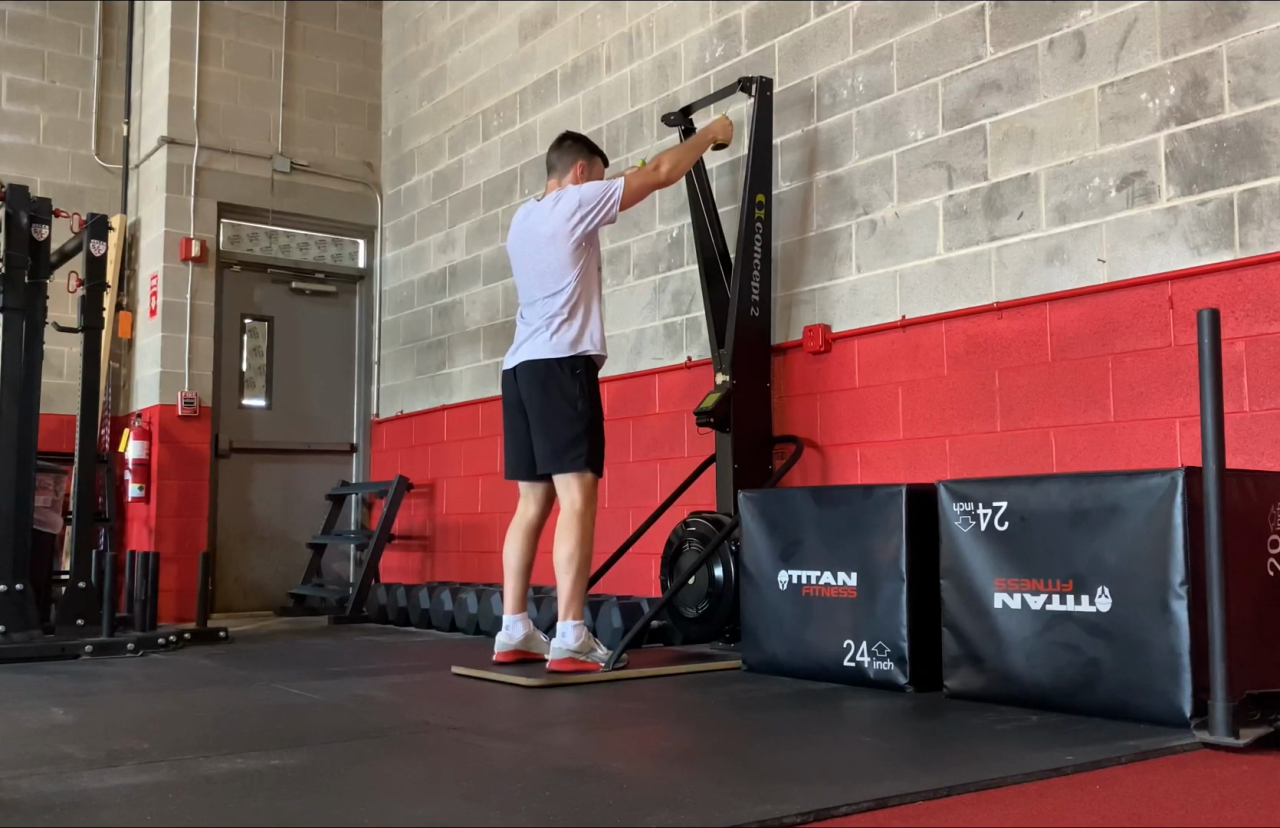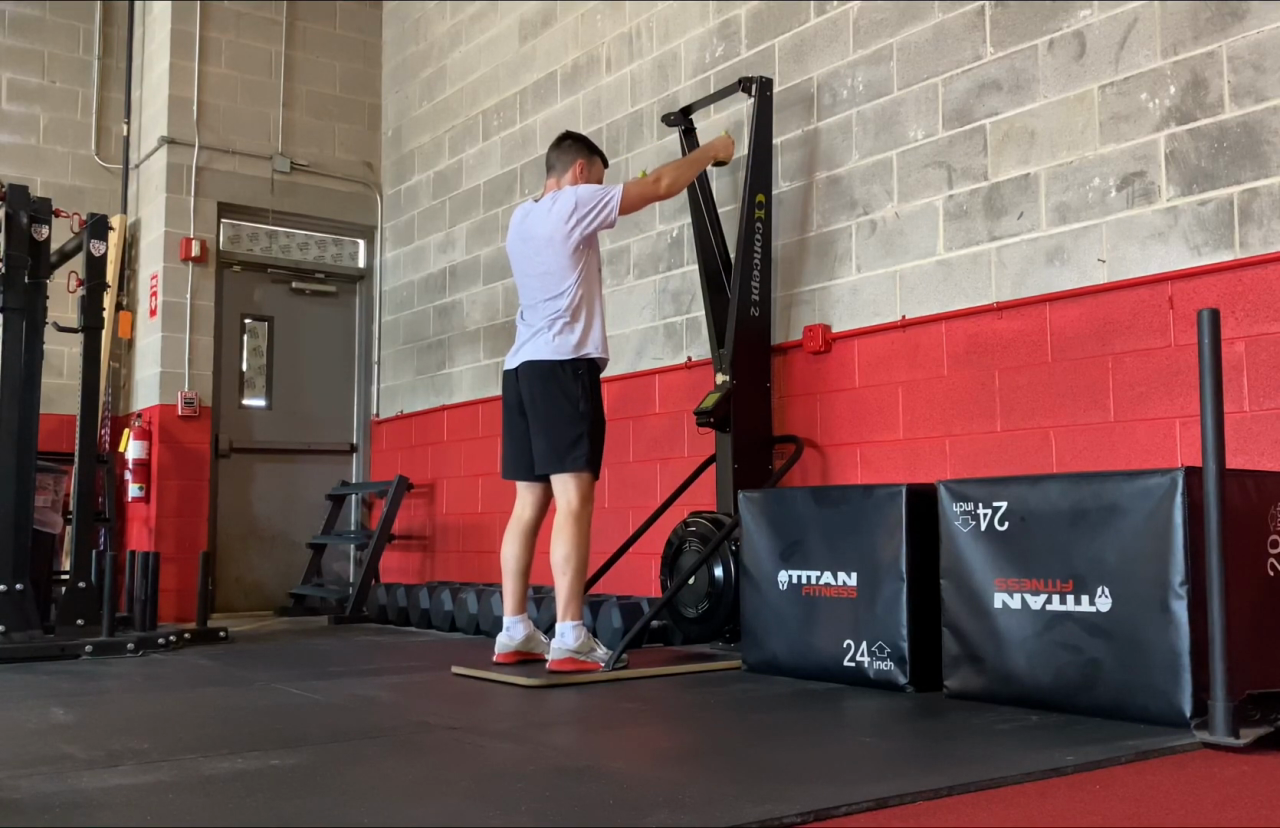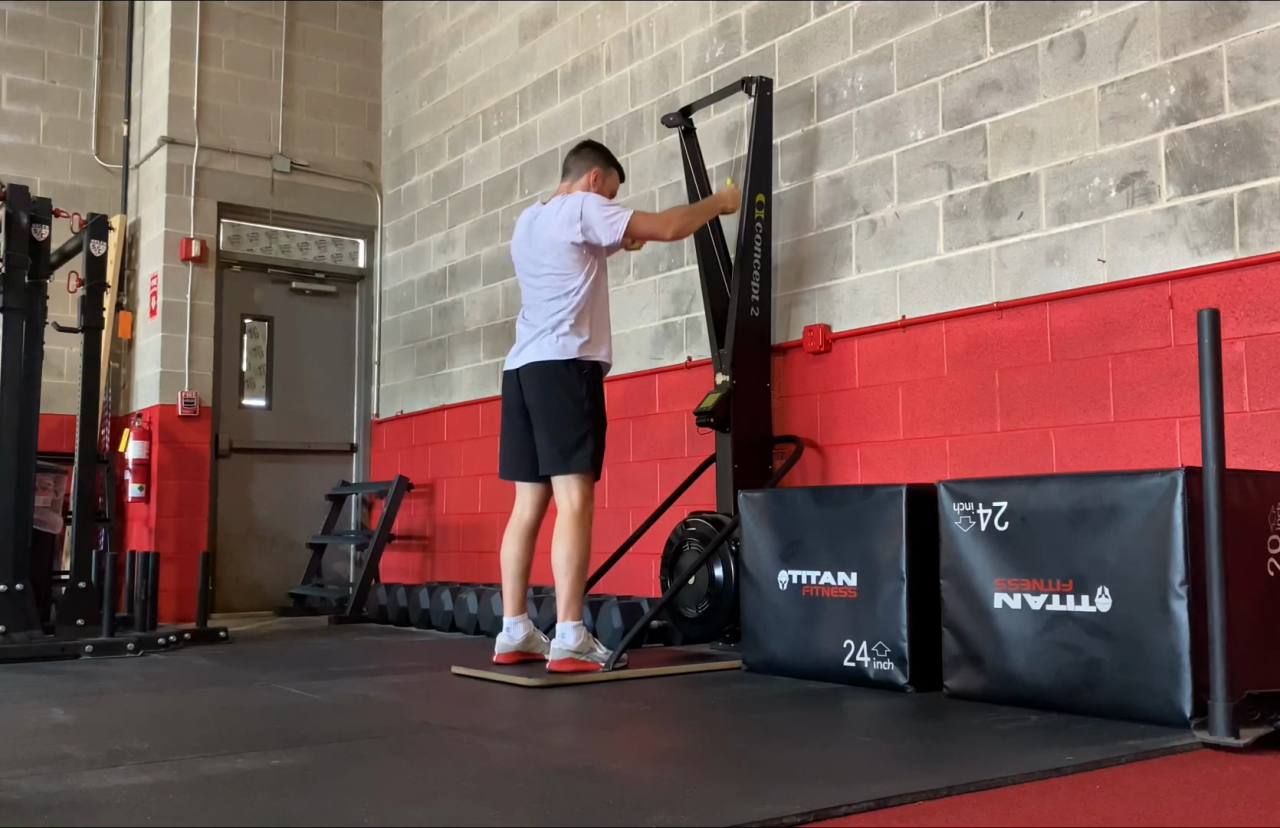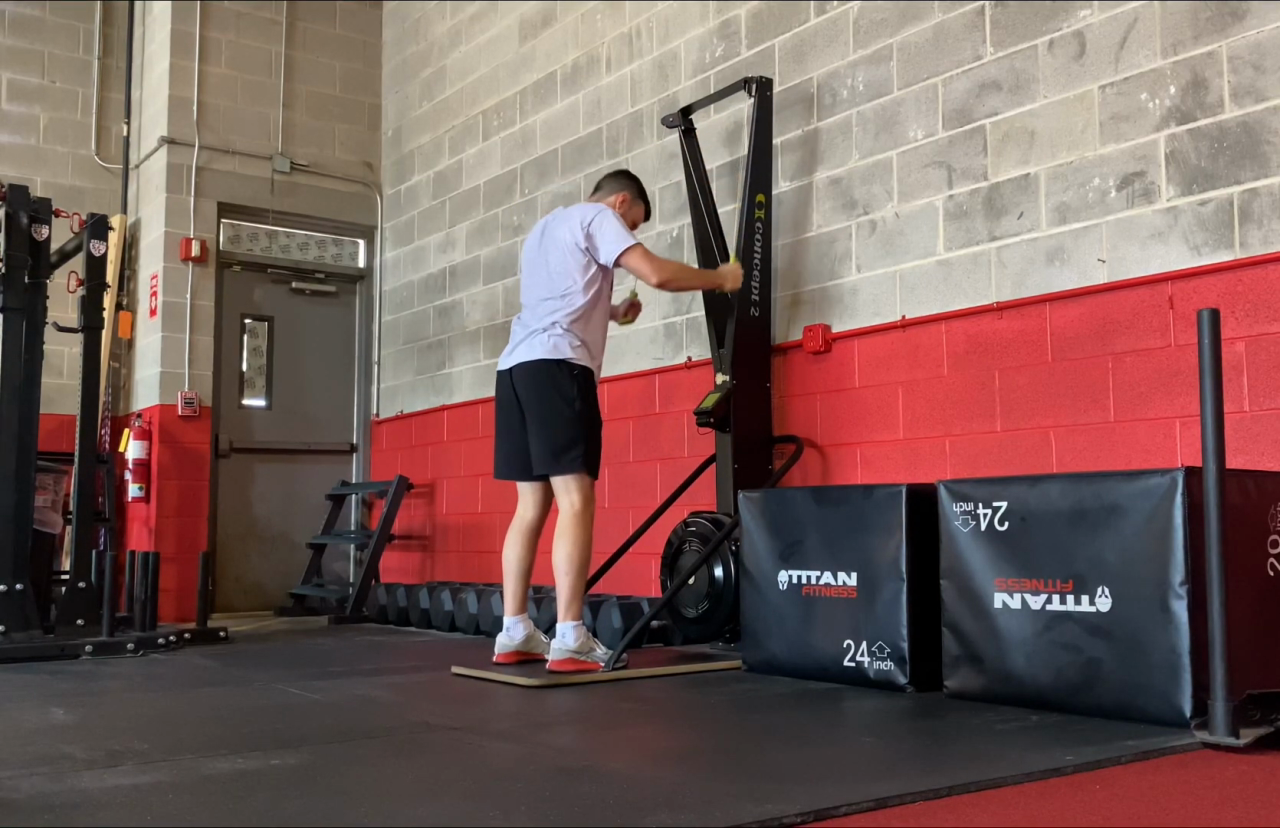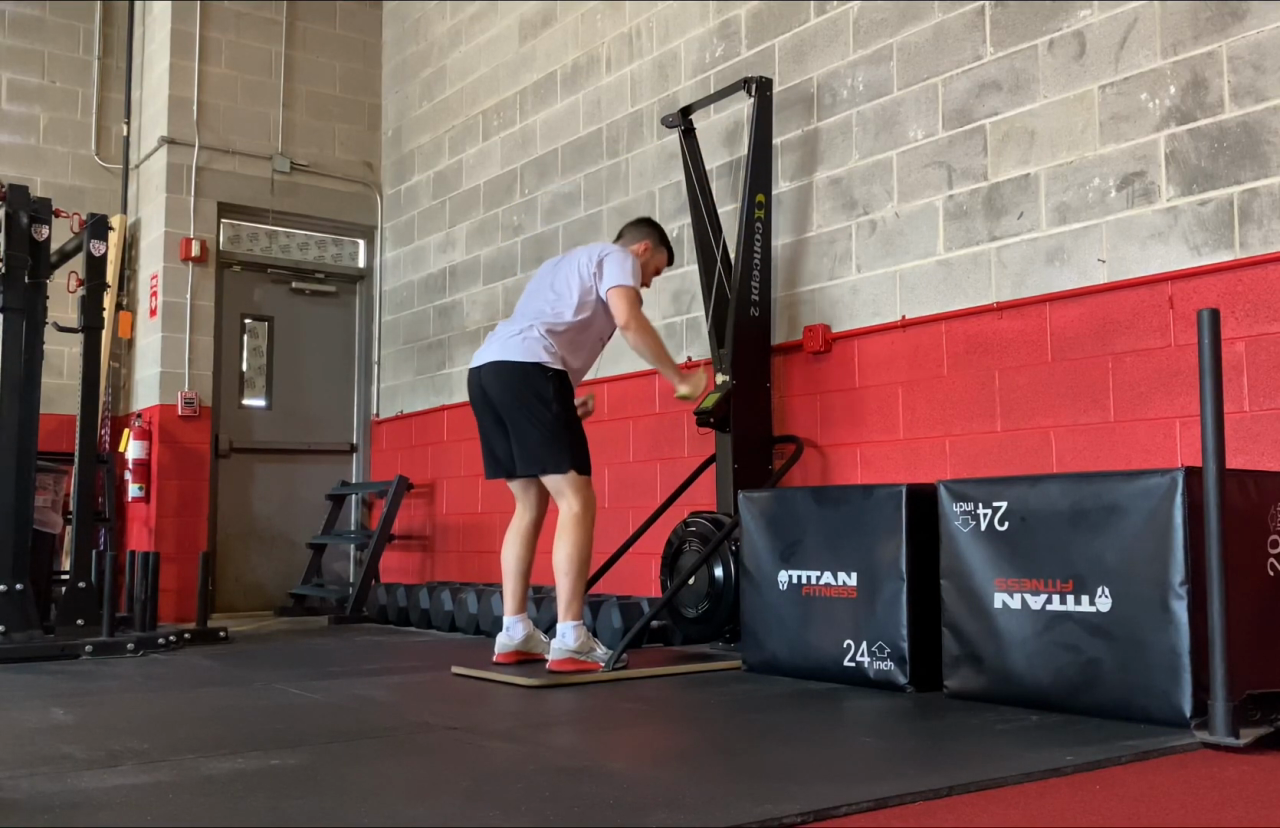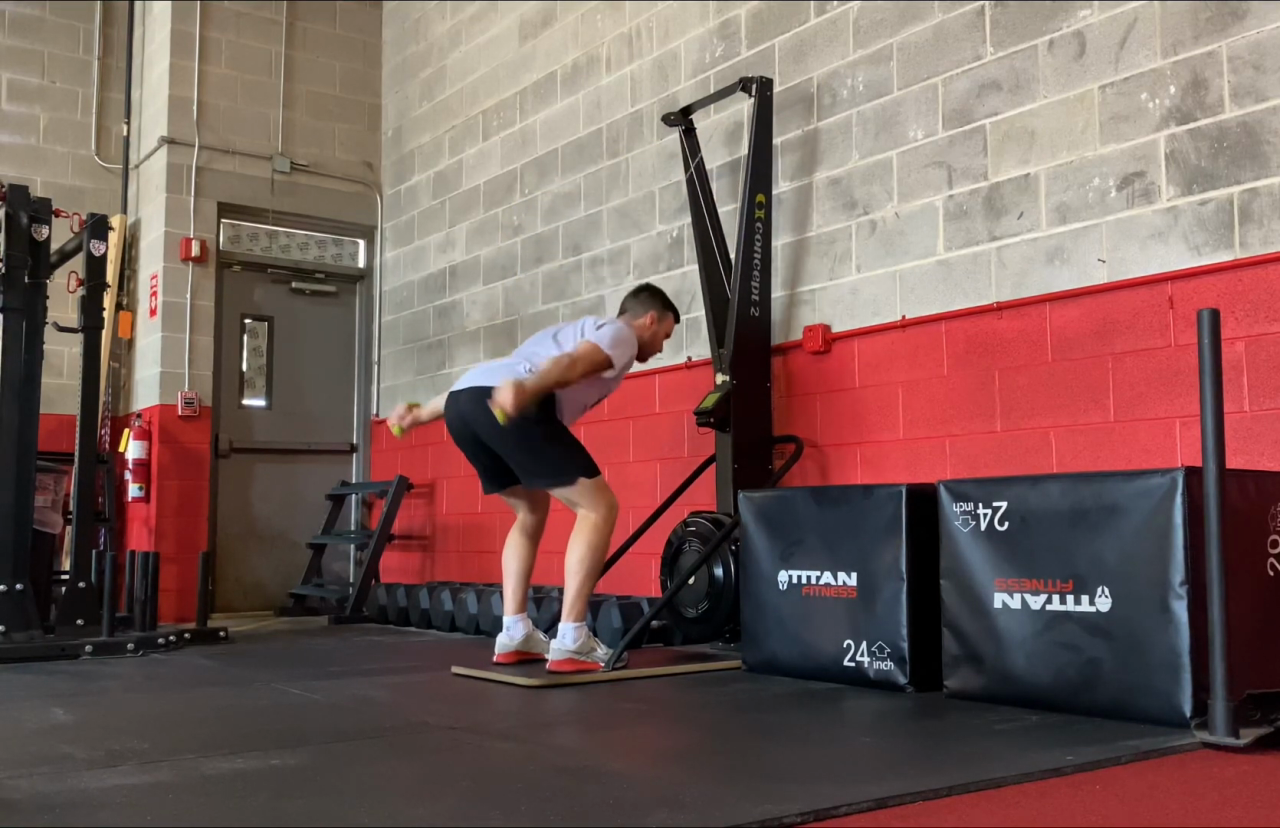
dt=0.4s
person 1, frame 1
left shoulder: (525, 216)
right shoulder: (575, 203)
right elbow: (661, 173)
left wrist: (614, 182)
right wrist: (711, 134)
left hip: (522, 368)
right hip: (561, 365)
left knee: (533, 503)
right knee: (576, 499)
left ankle: (514, 630)
right ankle: (570, 638)
person 1, frame 2
left shoulder: (523, 216)
right shoulder: (574, 202)
right elbow: (662, 185)
left wrist: (618, 195)
right wrist: (710, 151)
left hip: (523, 367)
right hip: (562, 364)
left knee: (530, 503)
right knee: (573, 499)
left ankle: (515, 632)
right ankle: (570, 639)
person 1, frame 3
left shoulder: (529, 220)
right shoulder: (581, 208)
right elbow: (667, 228)
left wrist: (615, 245)
right wrist: (718, 202)
left hip: (522, 367)
right hip: (563, 364)
left knee: (529, 504)
right knee: (574, 500)
left ankle: (515, 632)
right ankle: (570, 640)
person 1, frame 4
left shoulder: (546, 227)
right shoulder: (596, 216)
right elbow: (656, 273)
left wrist: (609, 311)
right wrist: (718, 278)
left hip: (514, 365)
right hip: (554, 364)
left knee: (532, 504)
right knee: (575, 499)
left ankle: (515, 633)
right ankle: (569, 641)
person 1, frame 5
left shoulder: (576, 260)
right shoulder: (618, 258)
right elbow: (629, 320)
left wrist: (567, 397)
right wrist: (679, 380)
left hip: (484, 369)
right hip: (525, 369)
left knee: (531, 503)
right knee: (575, 501)
left ankle: (515, 633)
right ankle: (571, 640)
person 1, frame 6
left shoulder: (589, 329)
right shoulder: (623, 335)
right elbow: (573, 364)
left wrist: (423, 414)
right wrist: (522, 392)
left hip: (460, 402)
right hip: (501, 403)
left knee: (533, 509)
right knee: (597, 508)
left ankle: (515, 634)
right ankle: (572, 642)
